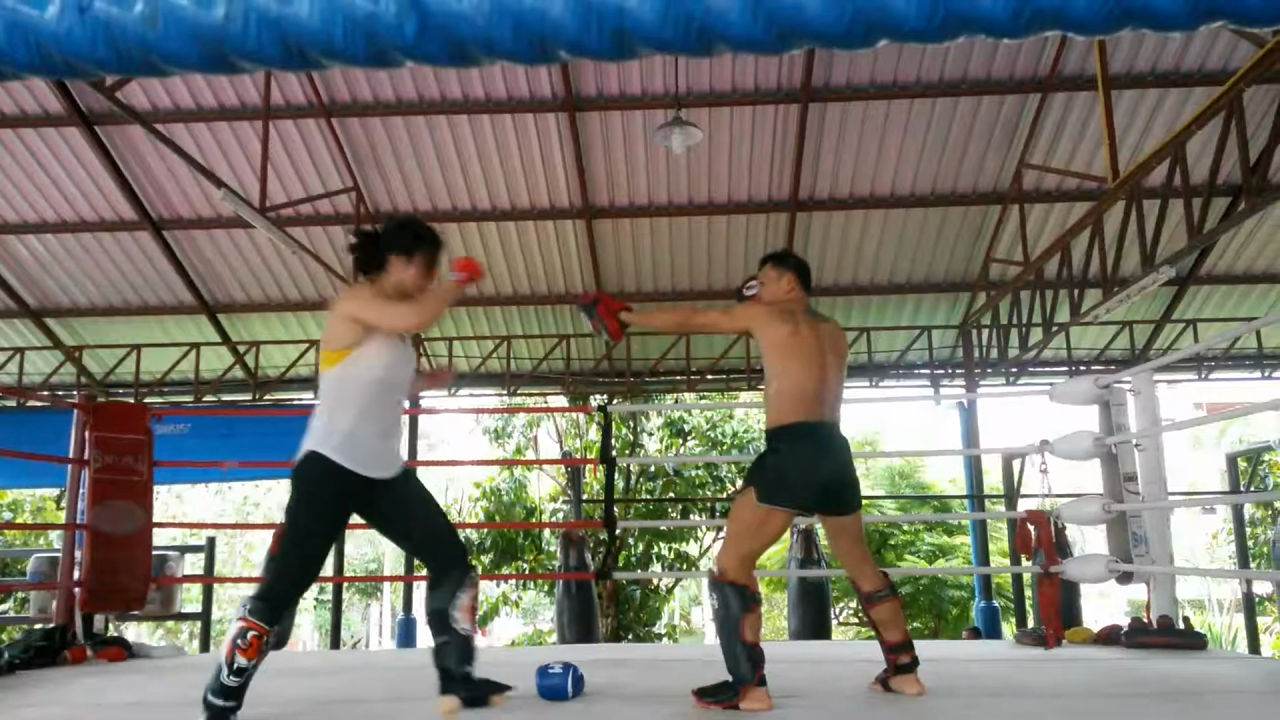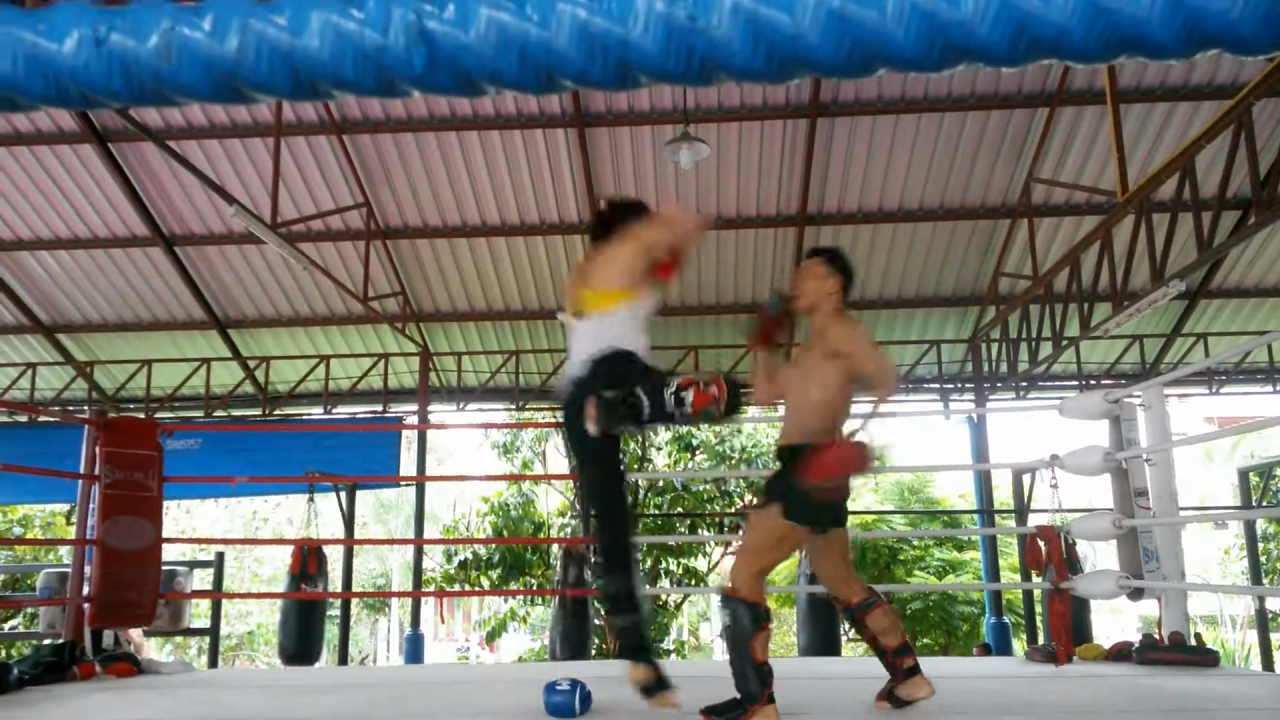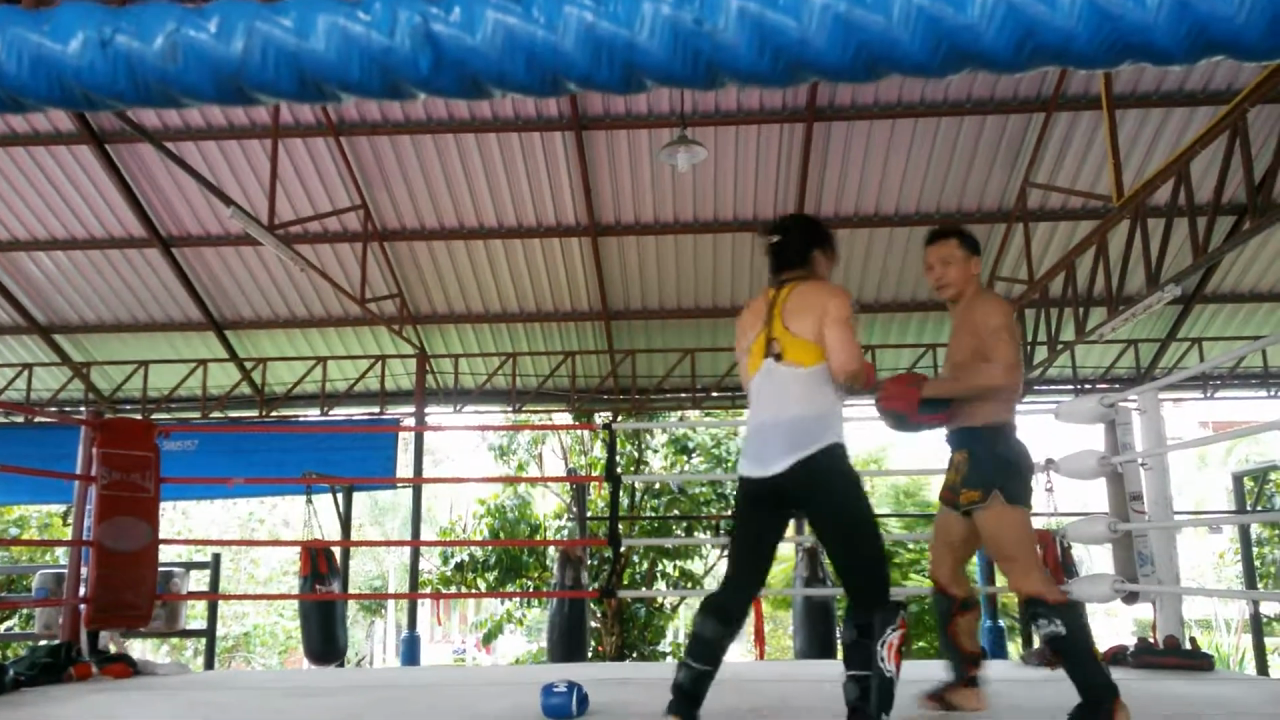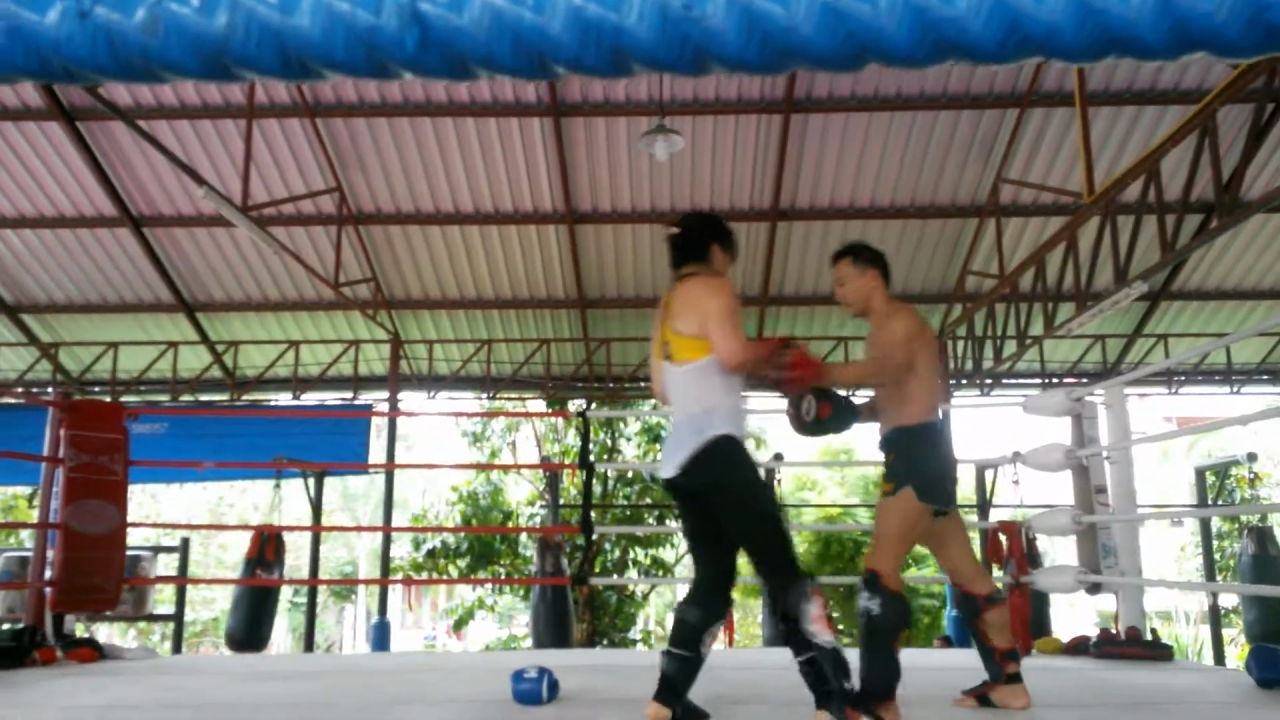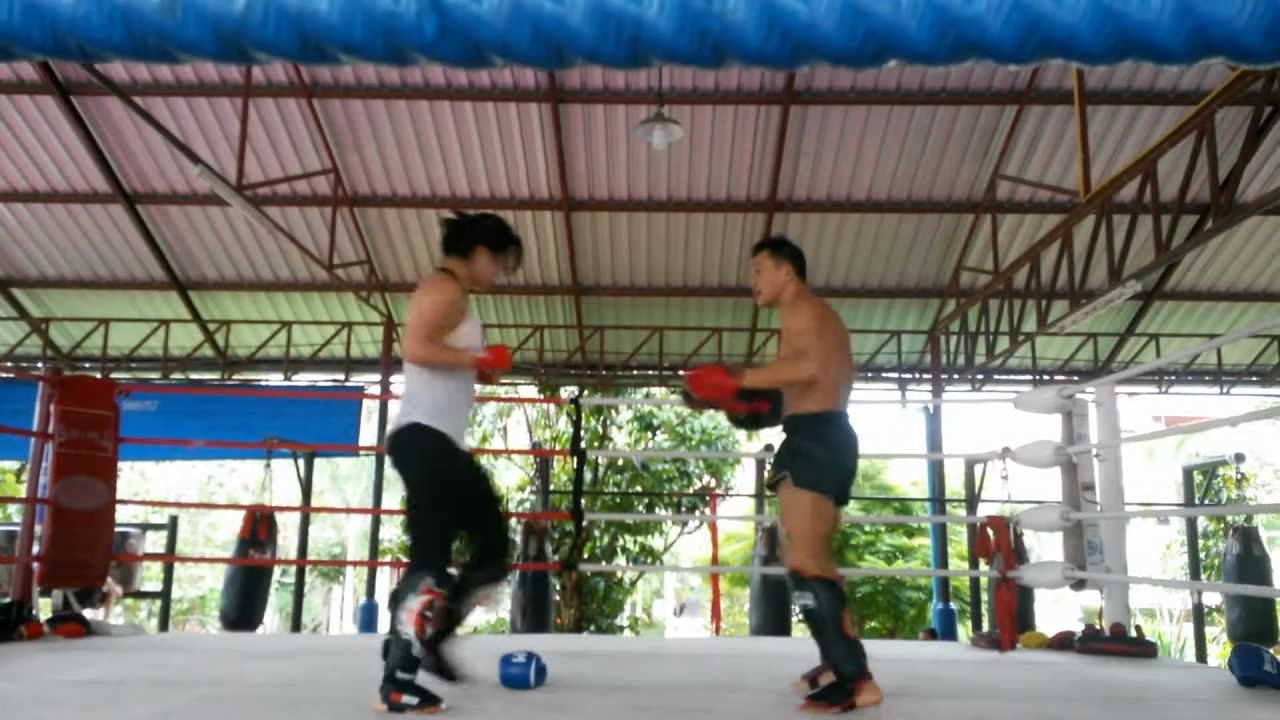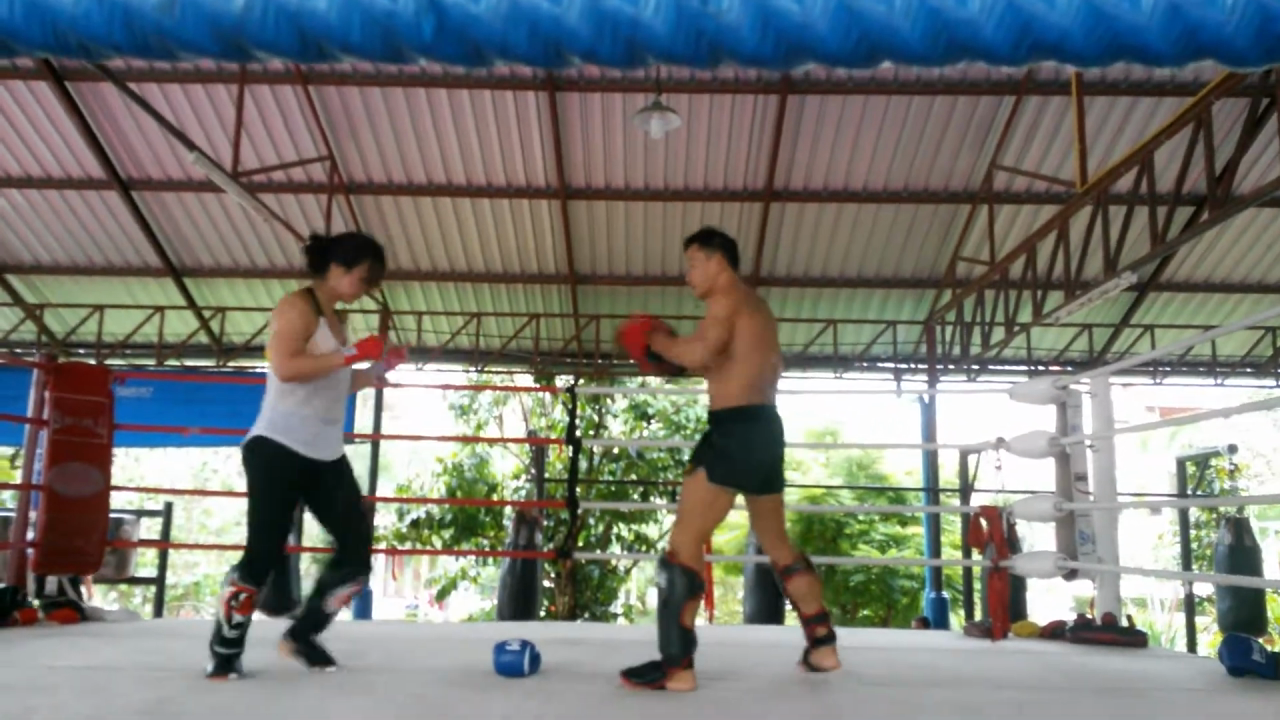
dt=0.7s
person 1, frame 1
left shoulder: (392, 319)
right shoulder: (355, 300)
right elbow: (415, 319)
left wrist: (422, 378)
right wrist: (456, 280)
left hip: (385, 472)
right hip: (330, 467)
left knee: (452, 560)
right knee: (283, 586)
left ankle: (456, 678)
person 1, frame 2
left shoulder: (580, 275)
right shoulder: (635, 245)
right elbow: (686, 220)
right wrist: (676, 248)
left hip: (580, 388)
right hip: (616, 372)
left knee: (613, 539)
right knee: (720, 395)
left ankle: (639, 660)
right ankle: (618, 406)
person 1, frame 3
left shoulder: (750, 314)
right shoulder: (827, 296)
right elbow: (845, 363)
right wrist: (865, 376)
left hip: (757, 468)
right hip: (816, 461)
left knee: (736, 588)
right knee: (871, 591)
person 1, frame 4
left shoulder: (668, 307)
right shoulder: (712, 289)
right elbow: (732, 354)
right wrist: (765, 353)
left hip: (680, 459)
right hip: (714, 450)
left knee: (712, 579)
right knee: (783, 572)
person 1, frame 5
left shoulder: (446, 294)
right shoulder: (445, 287)
right elbow: (416, 348)
left wrist: (476, 368)
right wrist: (479, 358)
left hip: (439, 442)
right hip: (424, 439)
left knee: (492, 549)
right knee: (431, 560)
left ankle: (431, 641)
right ankle: (399, 683)
person 1, frame 6
left shoulder: (337, 321)
right shoulder: (297, 307)
right elbow: (286, 367)
left wrist: (379, 367)
right wrist: (349, 354)
left hip: (327, 456)
right hip: (278, 449)
left knee: (356, 551)
right knee: (263, 554)
left ankle: (302, 634)
right ankle: (224, 653)
person 2, frame 1
left shoulder: (765, 314)
right shoulder: (833, 333)
left elbow: (688, 319)
left wrist: (625, 316)
left hip: (792, 451)
right hip: (833, 451)
left knee: (732, 561)
right knee: (860, 563)
left ankle: (748, 684)
right ankle: (904, 669)
person 2, frame 2
left shoulder: (842, 331)
right shoulder: (813, 347)
left elbow: (886, 381)
right elbow: (769, 394)
left wrist: (837, 443)
right wrist: (764, 344)
left hip: (811, 470)
right hip: (807, 470)
left knee: (742, 578)
right knee: (840, 578)
right ankle: (907, 675)
person 2, frame 3
left shoulder: (990, 309)
right shoulder: (967, 321)
left elbow: (1002, 372)
left wrist: (923, 389)
right wrist: (928, 402)
left hip: (990, 456)
right hip: (971, 459)
left knee: (1028, 579)
right knee: (946, 570)
person 2, frame 4
left shoulder: (904, 322)
right shoulder: (887, 329)
left elbow: (883, 371)
left wrist: (821, 374)
right wrist: (848, 413)
left hip: (918, 454)
right hip: (919, 456)
left knee: (880, 566)
right knee: (964, 569)
right ankle: (1007, 681)
person 2, frame 5
left shoulder: (803, 311)
right shoulder: (825, 320)
left elbow: (811, 366)
left wrist: (738, 382)
right wrist: (777, 402)
left hip: (814, 442)
right hip: (829, 440)
left knee: (801, 562)
right knee: (814, 560)
left ankle: (855, 679)
right ankle: (839, 669)
person 2, frame 6
left shoulder: (726, 300)
right shoulder: (757, 309)
left elbow: (700, 358)
left wrist: (655, 341)
right wrist: (675, 350)
left hip: (735, 432)
right hip: (764, 430)
left knee: (684, 543)
right knee: (776, 543)
left ankle: (677, 665)
right ankle: (823, 644)
